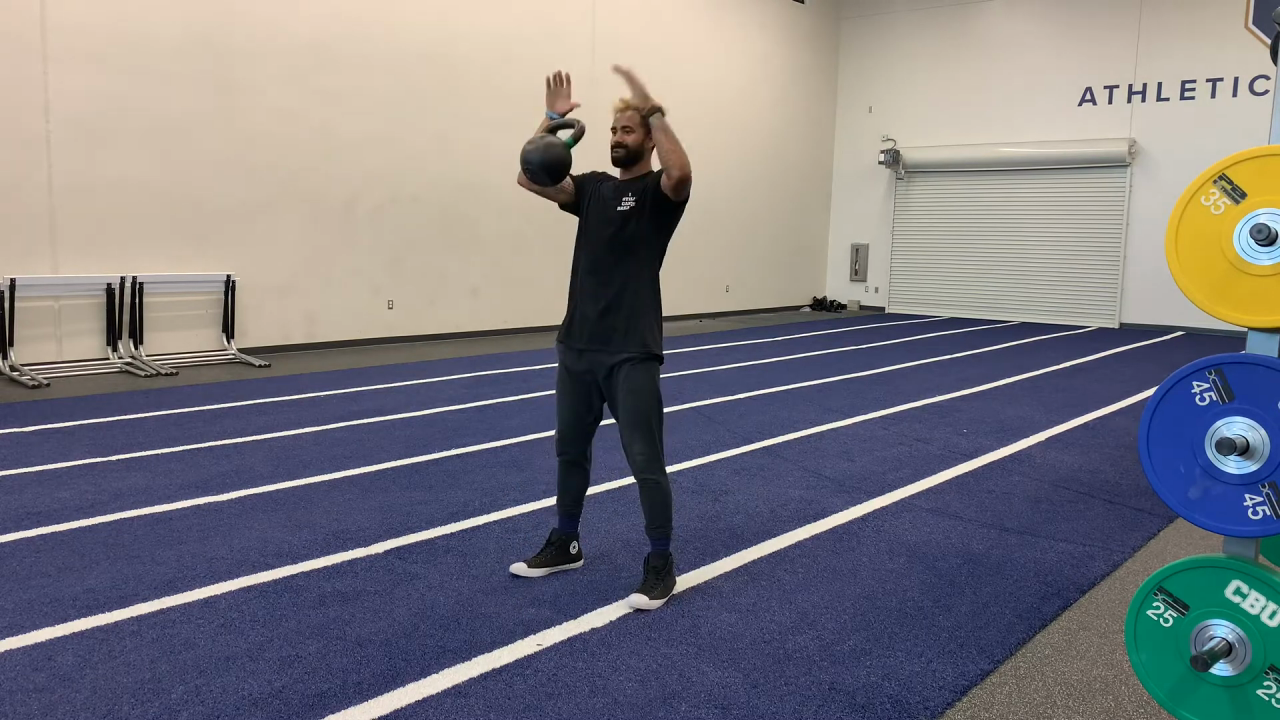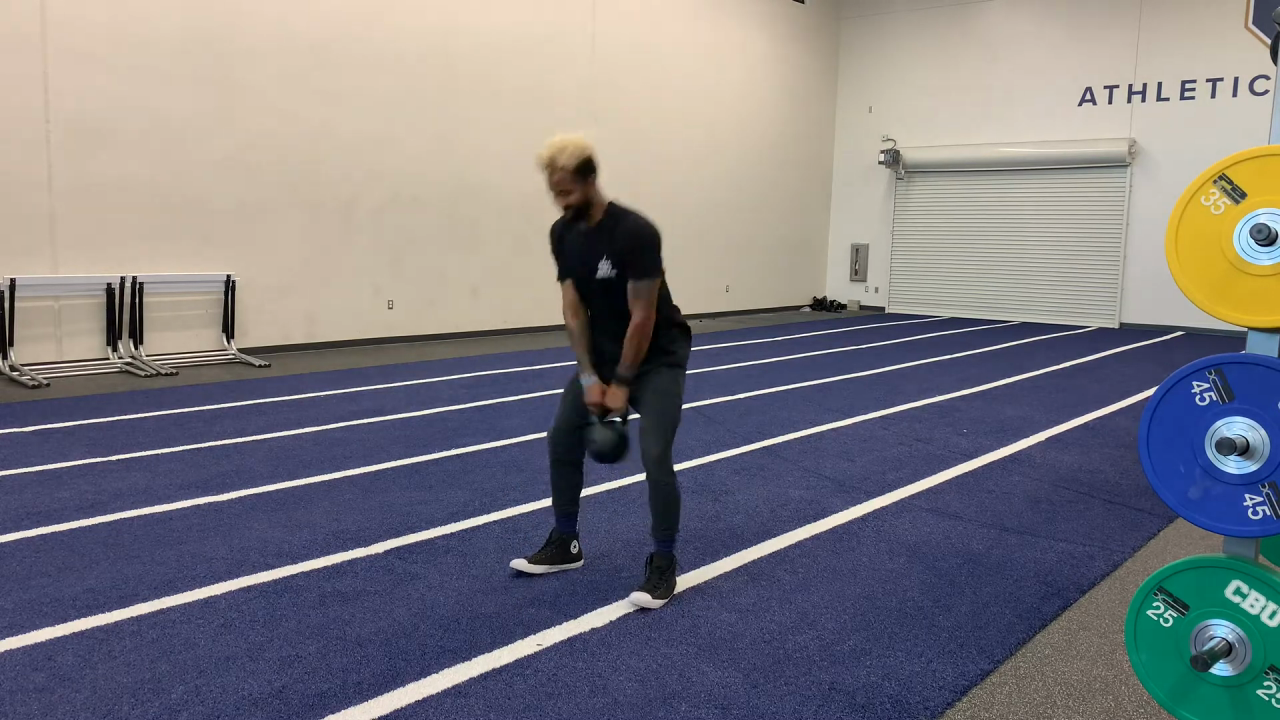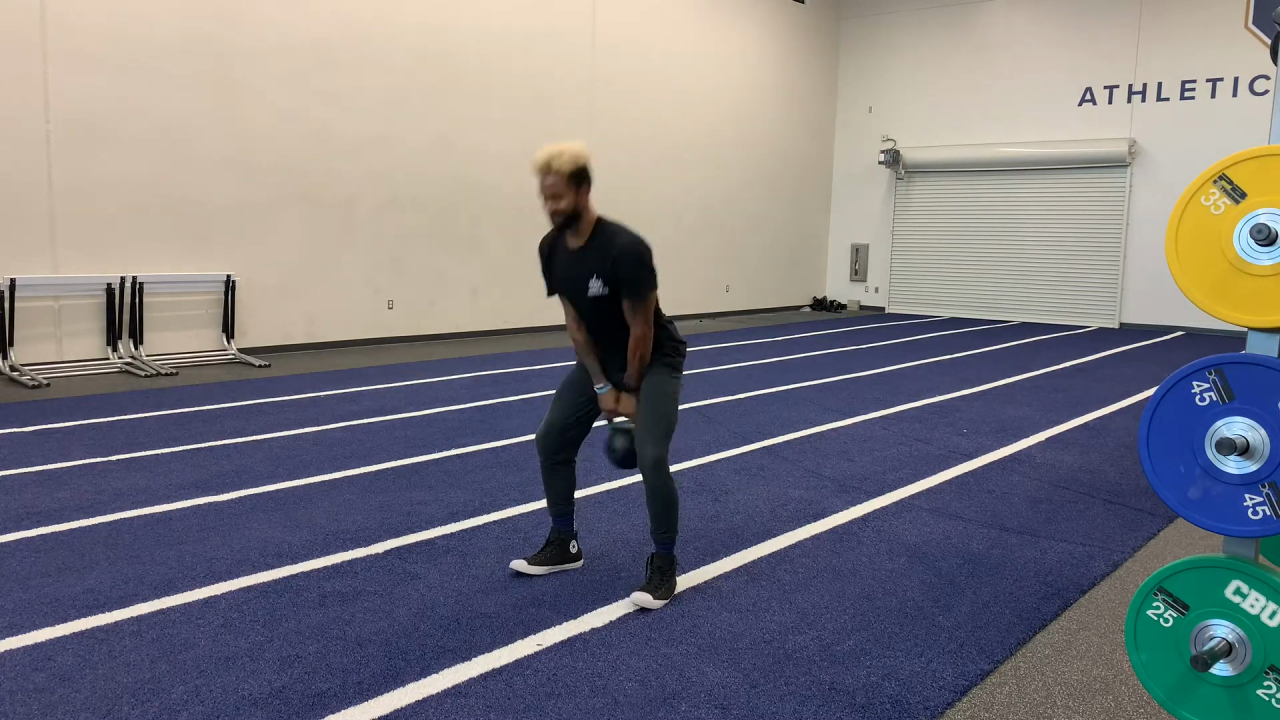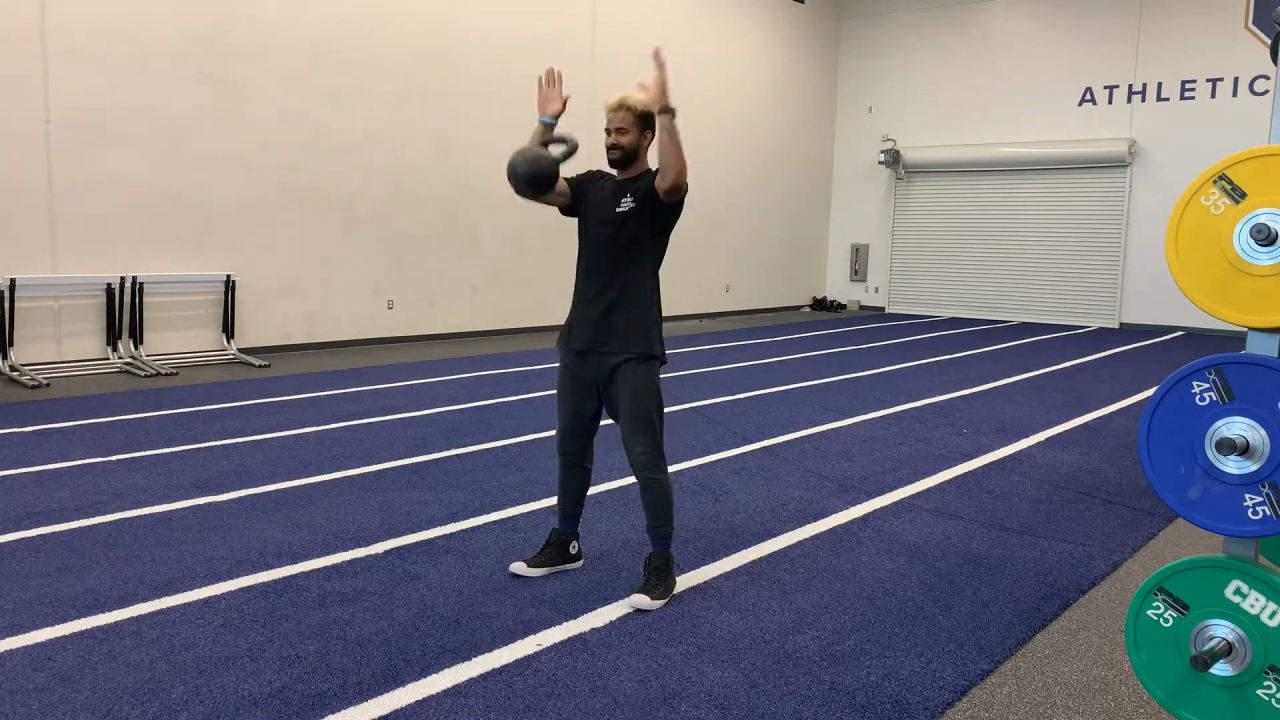
dt=0.5s
person 1, frame 1
left shoulder: (660, 190)
right shoulder: (592, 187)
left elbow: (681, 172)
right elbow: (531, 177)
left wrist: (654, 111)
right wrist: (554, 119)
left hip: (631, 351)
right hip: (578, 345)
left knee: (644, 459)
right knee: (570, 450)
left ankle: (661, 565)
right ankle: (565, 543)
person 1, frame 2
left shoulder: (633, 233)
right shoulder: (561, 233)
left elbow: (644, 317)
right elbow: (574, 308)
left wrist: (623, 384)
right wrist: (589, 377)
left hip: (659, 353)
right hip: (604, 351)
left knee: (655, 453)
right knee: (562, 438)
left ankle: (662, 565)
right ankle: (565, 543)
person 1, frame 3
left shoulder: (626, 249)
right shoulder: (551, 248)
left elbow: (642, 331)
right elbow: (575, 322)
left wrist: (631, 391)
right wrist: (601, 386)
left hip: (655, 361)
right hip: (601, 360)
left knee: (651, 456)
right knee: (551, 440)
left ankle: (663, 565)
right ankle: (564, 544)
person 1, frame 4
left shoulder: (655, 191)
right shoulder: (590, 186)
left elbow: (676, 179)
left wrist: (663, 108)
right wrist: (546, 125)
left hip: (631, 351)
right hip: (579, 346)
left knee: (645, 459)
right knee: (571, 448)
left ankle: (662, 563)
right ankle: (565, 543)
